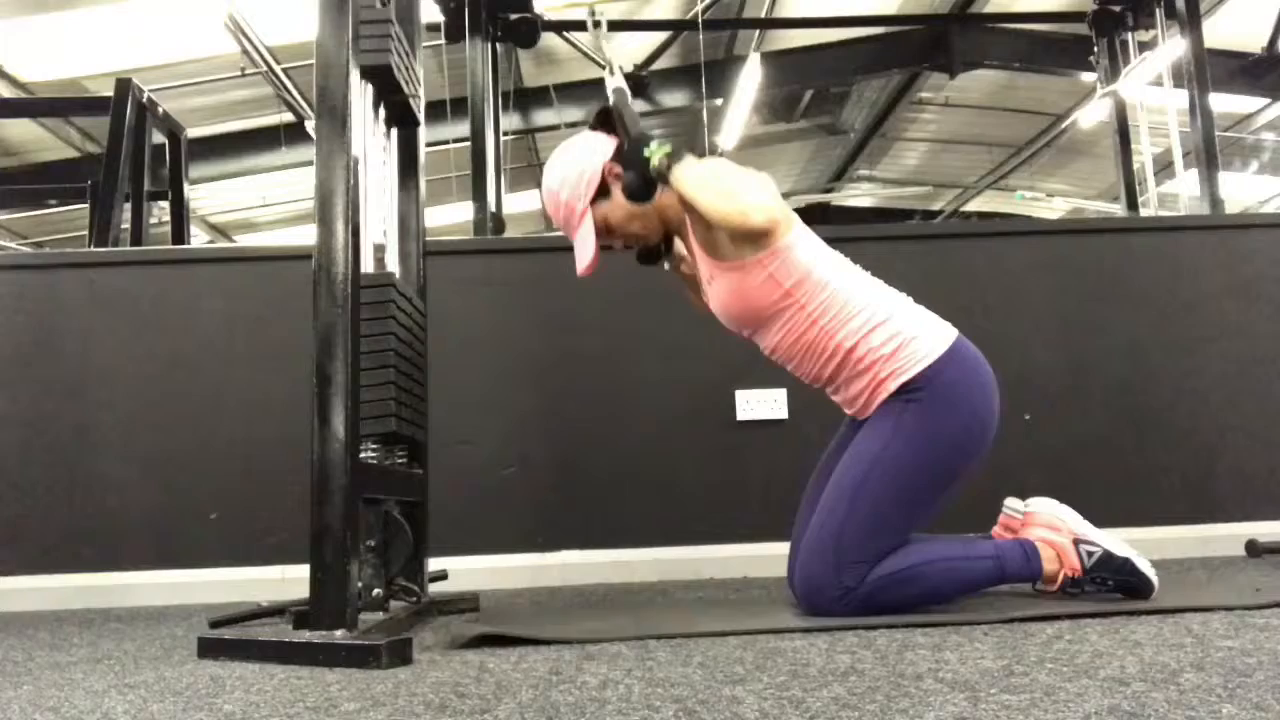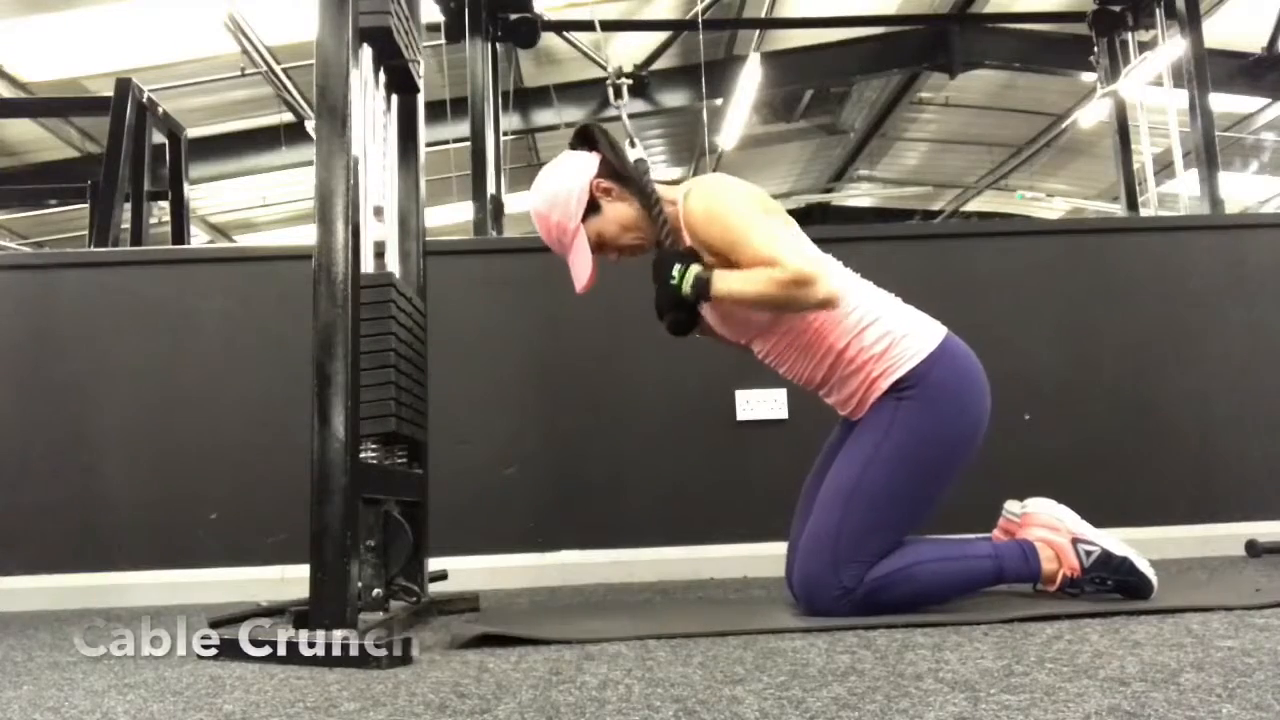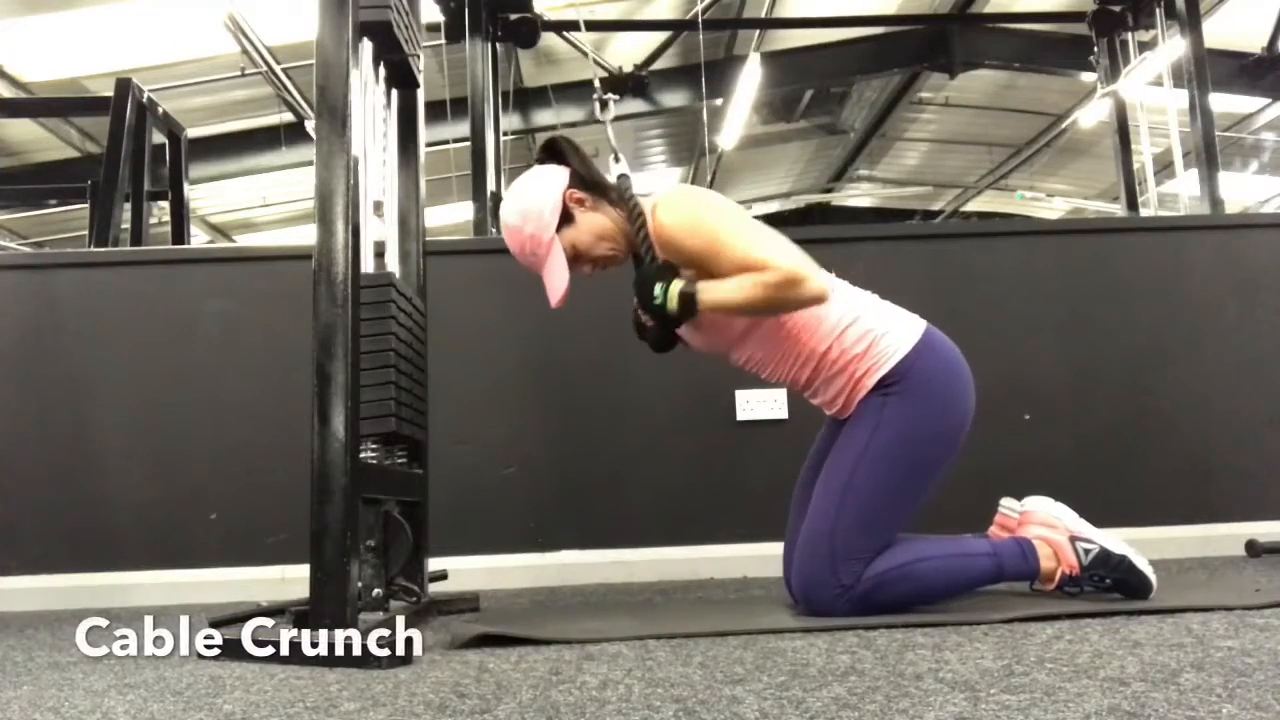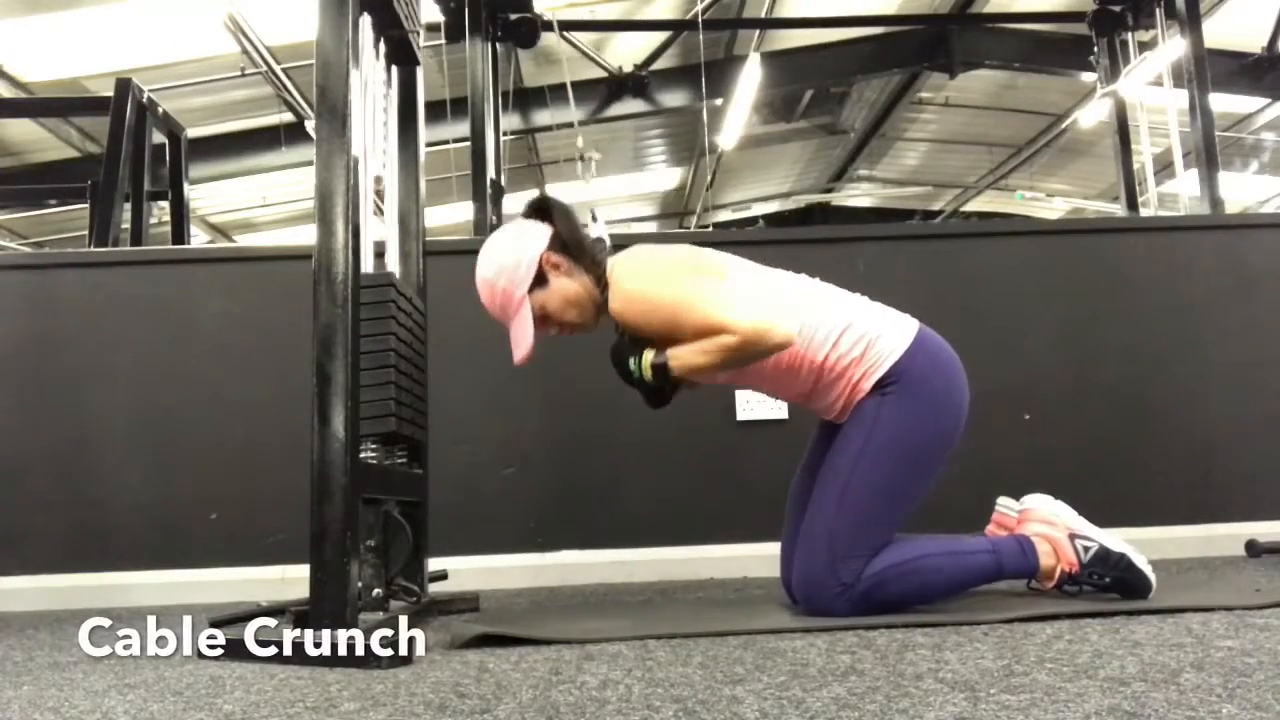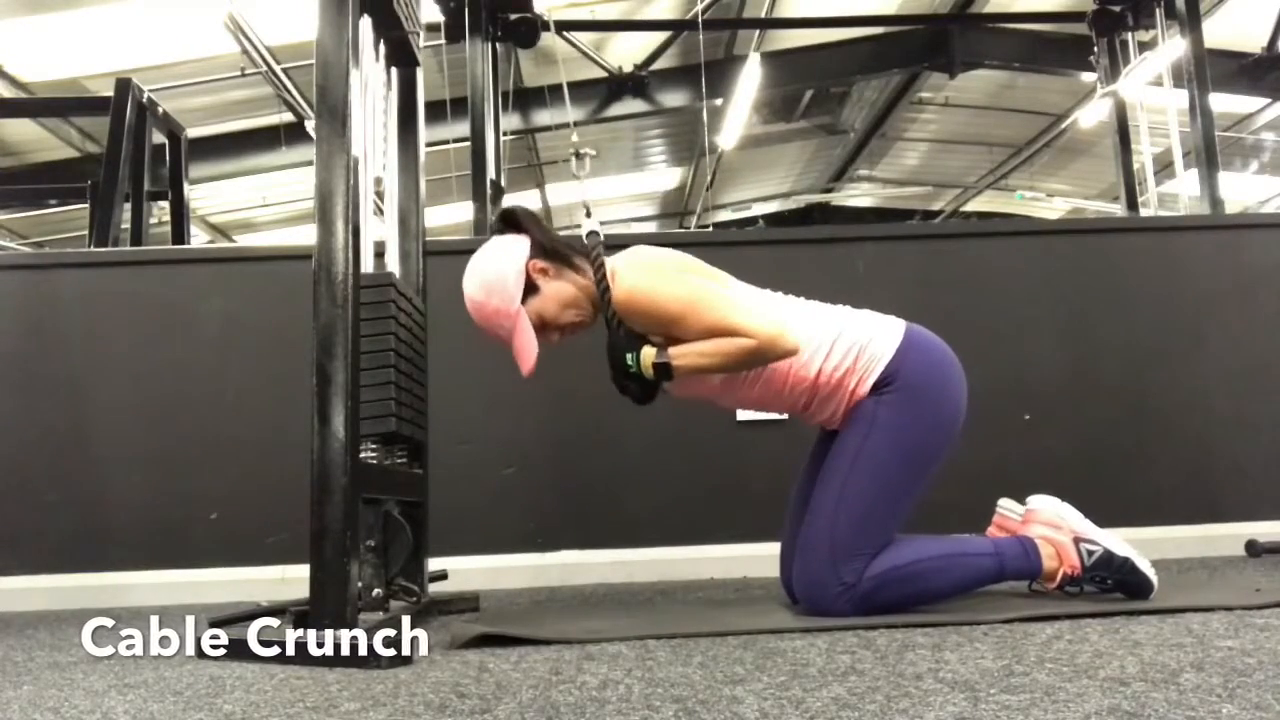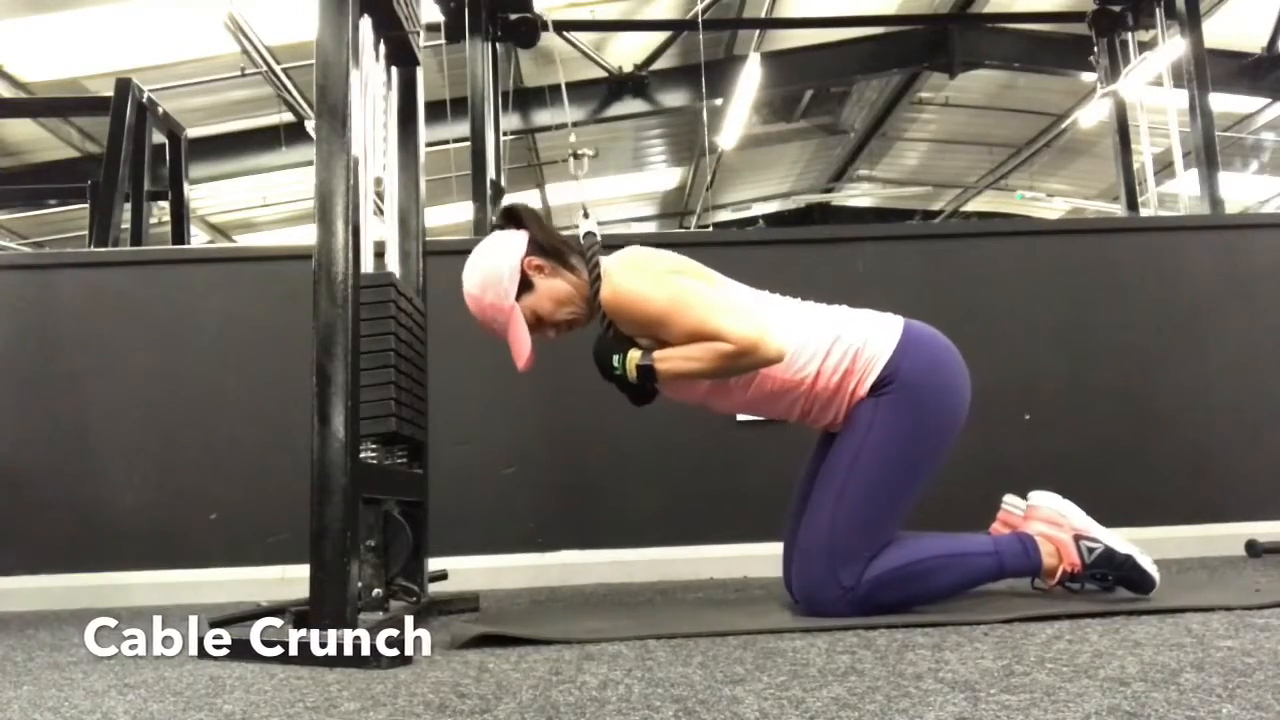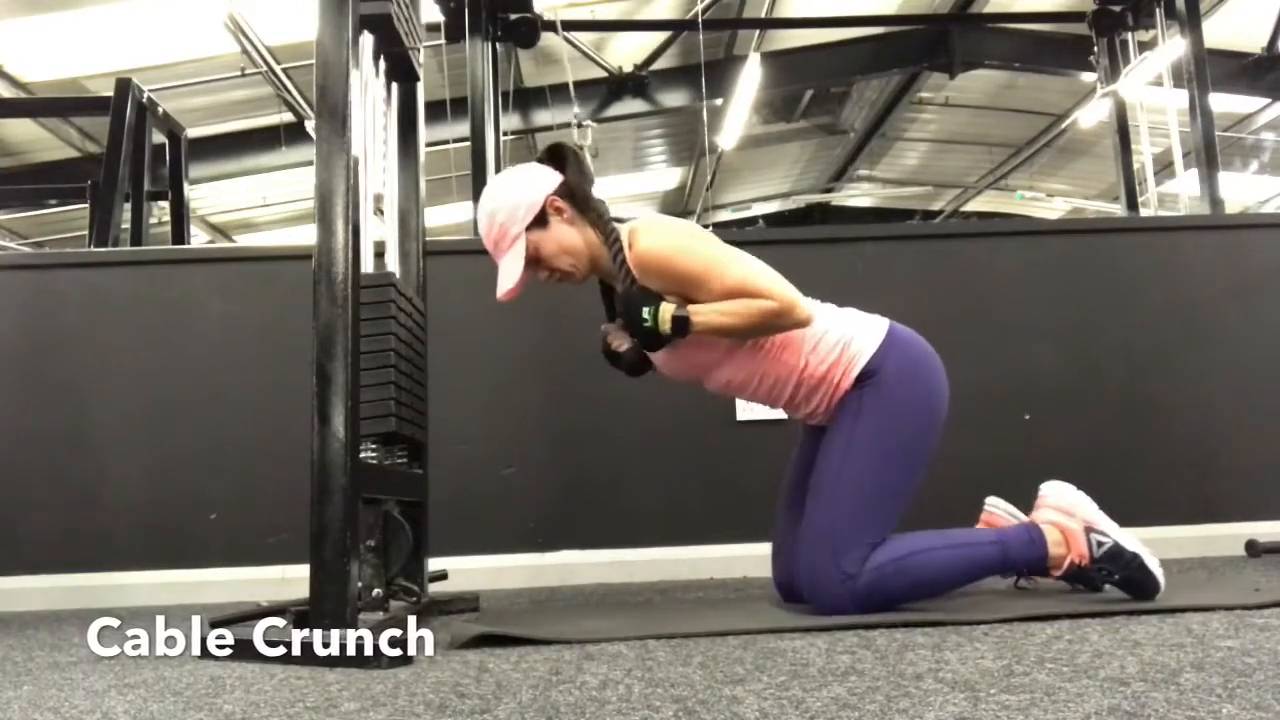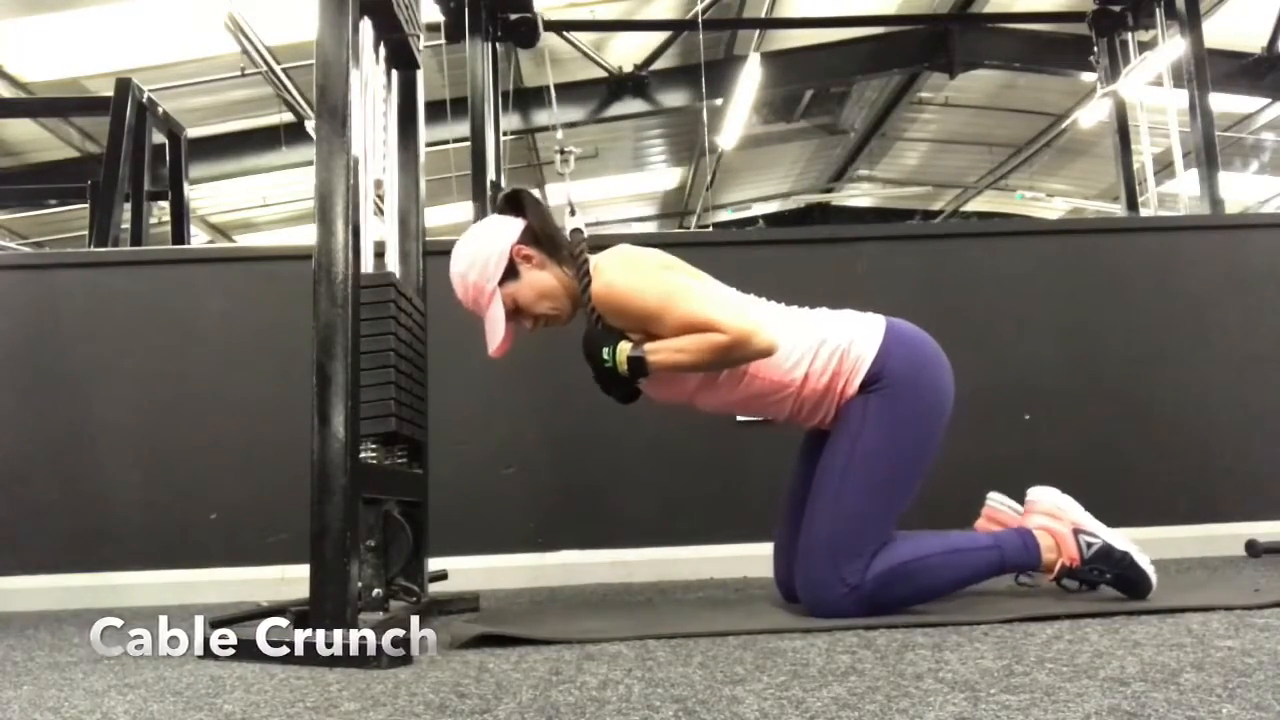
dt=0.7s
person 1, frame 1
left shoulder: (707, 183)
right shoulder: (692, 237)
left elbow: (761, 217)
left wrist: (671, 169)
right wrist: (677, 266)
left hip: (934, 389)
right hip: (902, 392)
left knee: (828, 587)
right knee: (814, 574)
left ankle: (1055, 557)
right ankle: (1017, 535)
person 1, frame 2
left shoulder: (707, 202)
right shoulder: (681, 242)
left elbow: (814, 288)
left wrist: (699, 283)
right wrist: (694, 315)
left hip: (926, 386)
right hip: (892, 394)
left knee: (827, 587)
right knee: (813, 573)
left ankle: (1055, 555)
right ankle: (1018, 532)
person 1, frame 3
left shoulder: (675, 216)
right shoulder: (659, 255)
left elbow: (804, 285)
left wrist: (684, 297)
right wrist: (670, 323)
left hip: (911, 380)
right hip: (876, 390)
left knee: (827, 588)
right knee: (809, 575)
left ankle: (1052, 556)
right ankle: (1015, 530)
person 1, frame 4
left shoulder: (633, 291)
right shoulder: (641, 281)
left elbow: (770, 331)
left wrist: (659, 365)
right wrist: (671, 376)
left hip: (908, 379)
right hip: (874, 386)
left knee: (827, 587)
right knee: (805, 578)
left ankle: (1051, 550)
right ankle: (1014, 528)
person 1, frame 5
left shoulder: (633, 284)
right shoulder: (627, 303)
left elbow: (775, 338)
left wrist: (658, 363)
right wrist: (653, 370)
left hip: (906, 380)
right hip: (874, 389)
left knee: (829, 587)
right knee: (805, 578)
left ankle: (1054, 553)
right ankle: (1013, 531)
person 1, frame 6
left shoulder: (624, 287)
right shoulder: (628, 292)
left elbow: (759, 344)
left wrist: (643, 367)
right wrist: (647, 374)
left hip: (909, 377)
right hip: (880, 384)
left knee: (828, 588)
right knee: (811, 575)
left ankle: (1053, 549)
right ankle: (1016, 529)
person 1, frame 7
left shoulder: (650, 248)
right shoulder: (624, 276)
left elbow: (790, 306)
left wrist: (675, 321)
right wrist: (642, 347)
left hip: (889, 376)
right hip: (849, 395)
left knee: (838, 583)
right knee: (797, 577)
left ankle: (1062, 535)
right ankle: (1003, 536)
person 1, frame 8
left shoulder: (615, 282)
right shoulder: (612, 297)
left elbow: (753, 336)
left wrist: (635, 360)
right wrist: (632, 377)
left hip: (894, 373)
right hip: (857, 386)
left knee: (833, 589)
right knee: (799, 579)
left ankle: (1052, 542)
right ankle: (999, 526)
